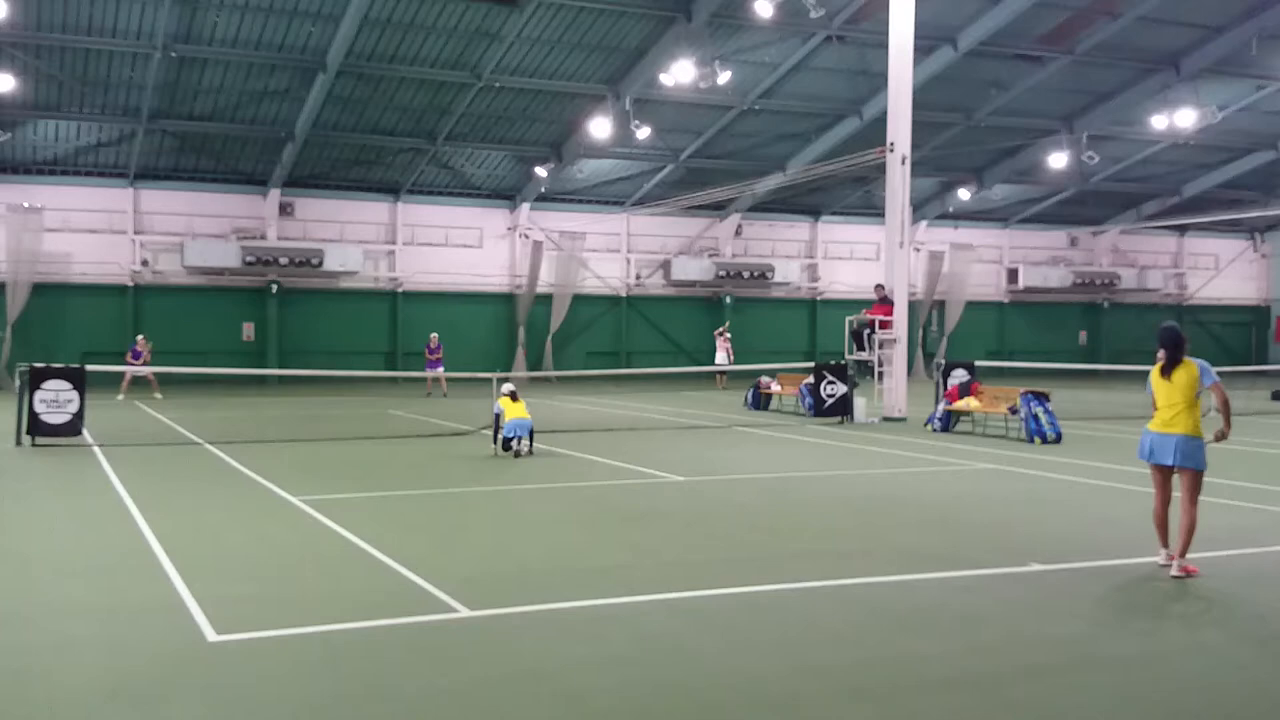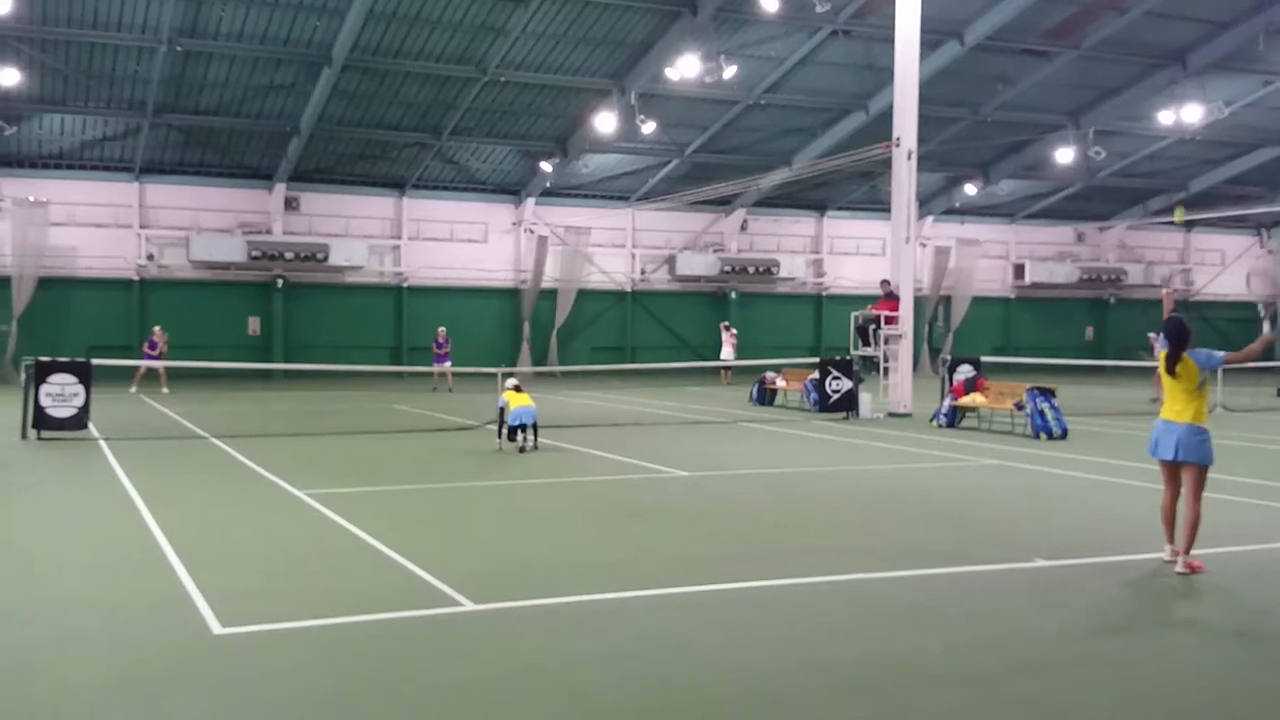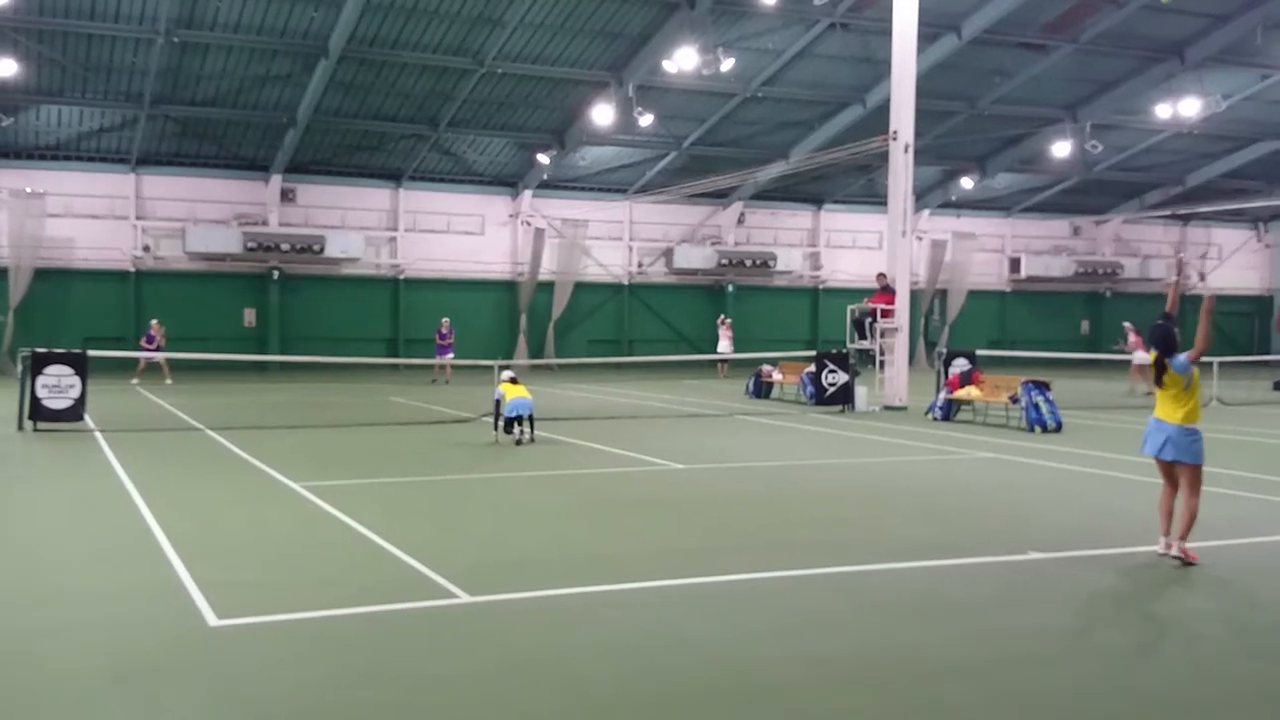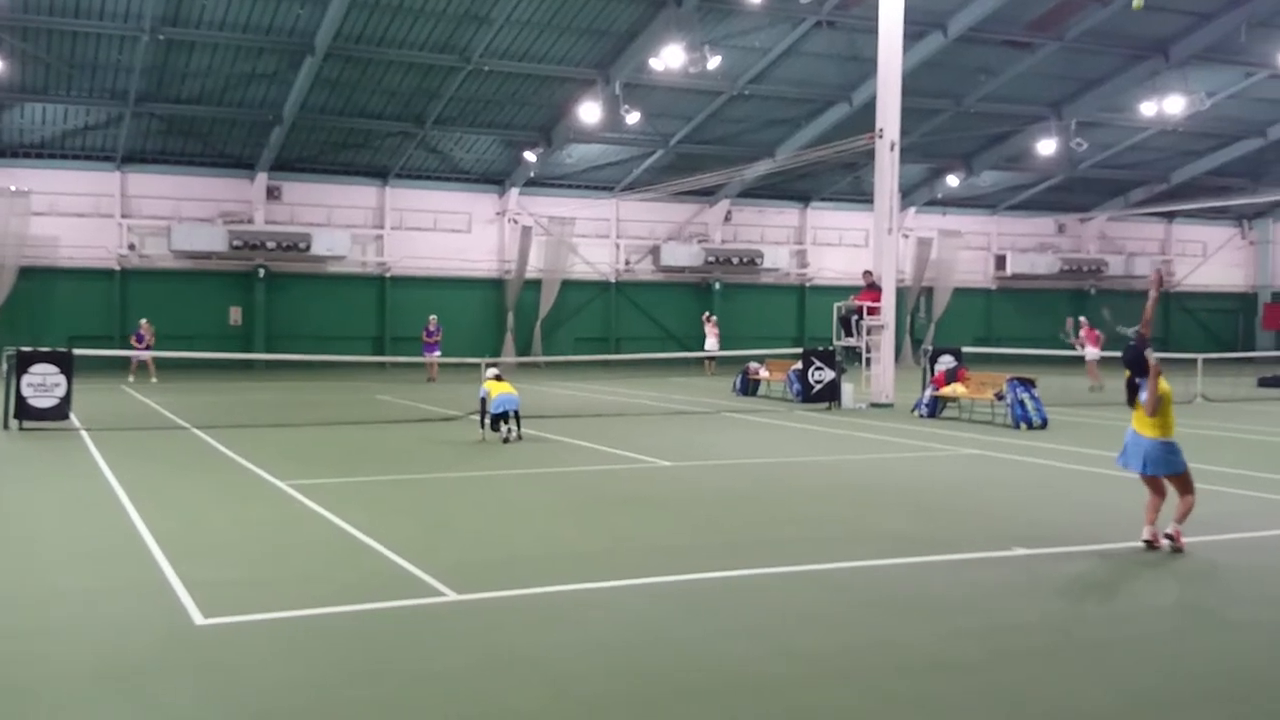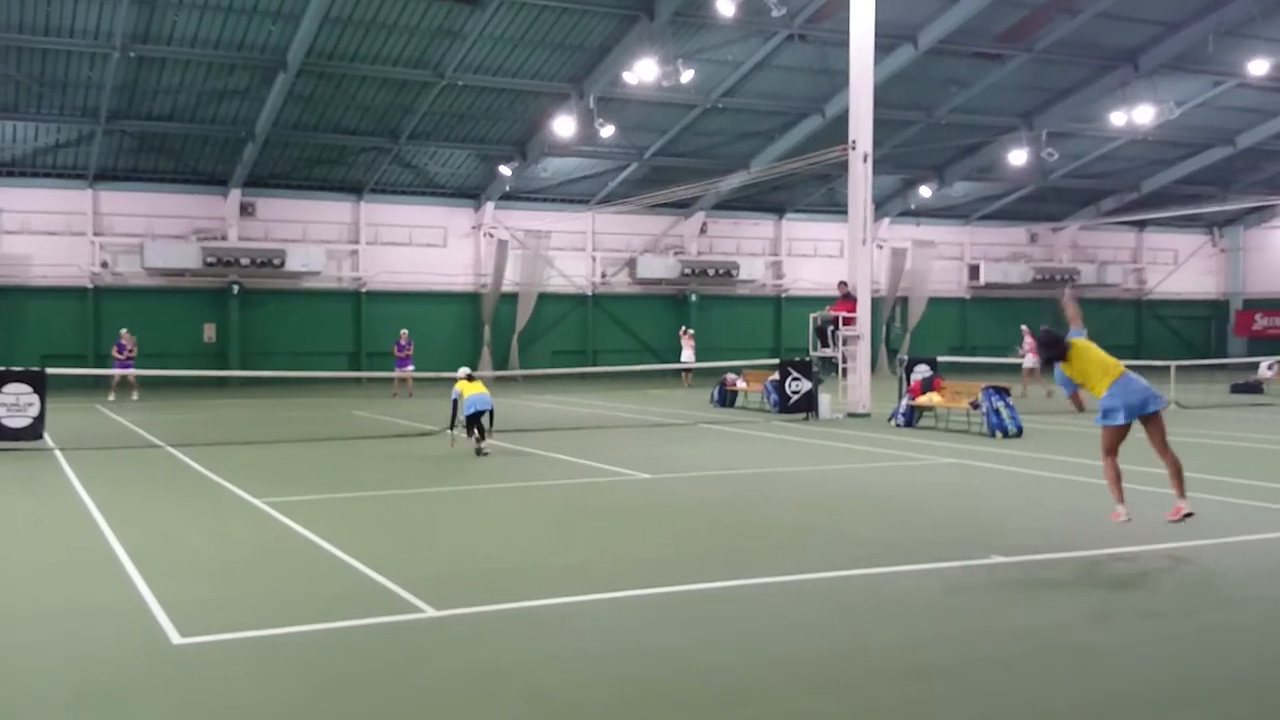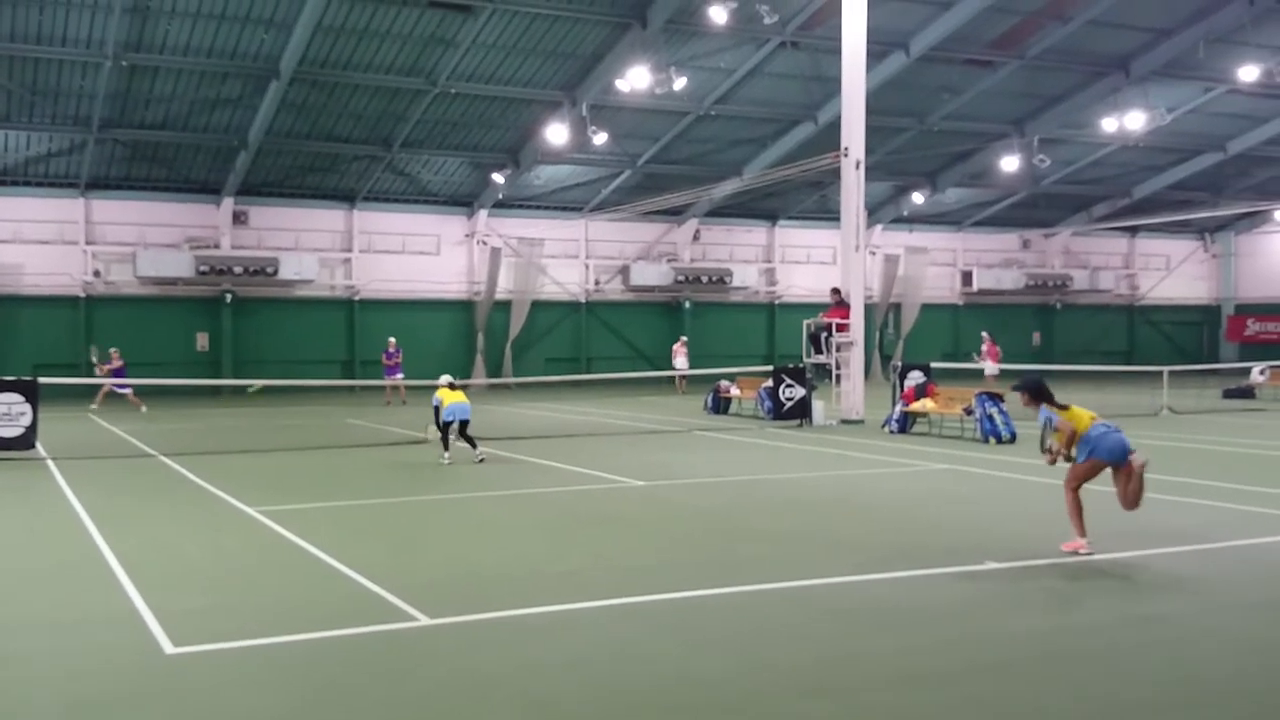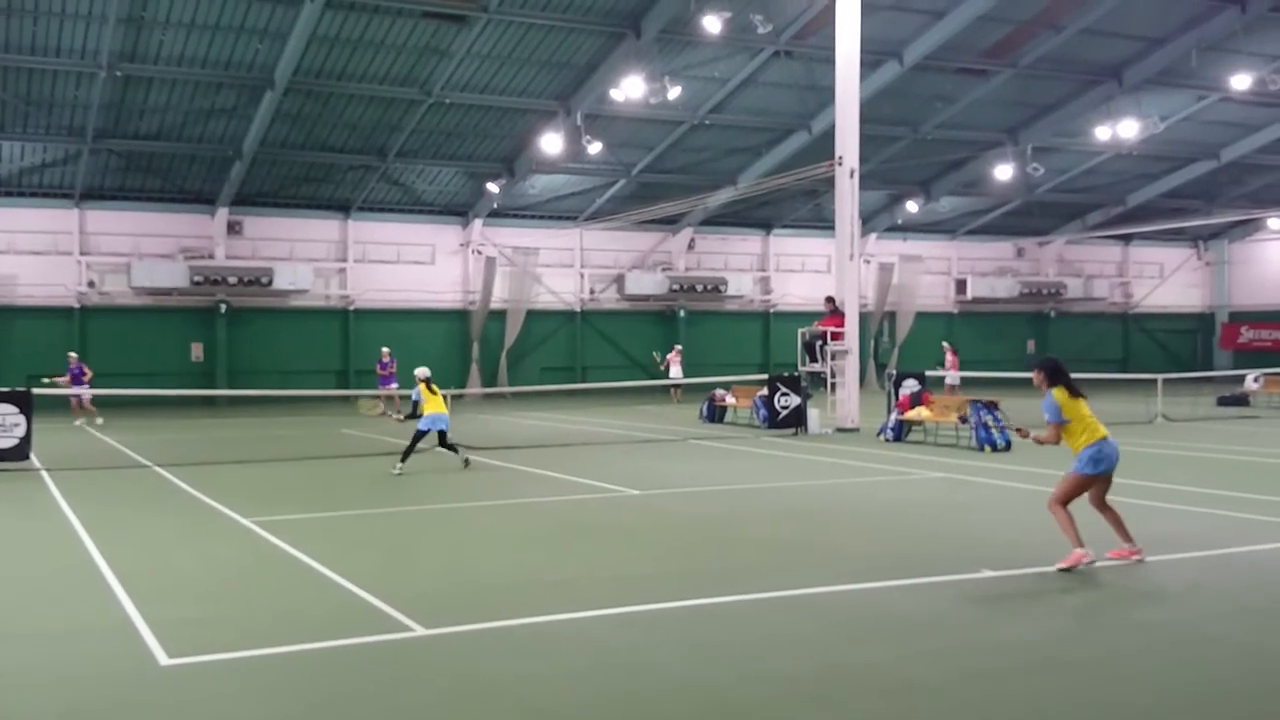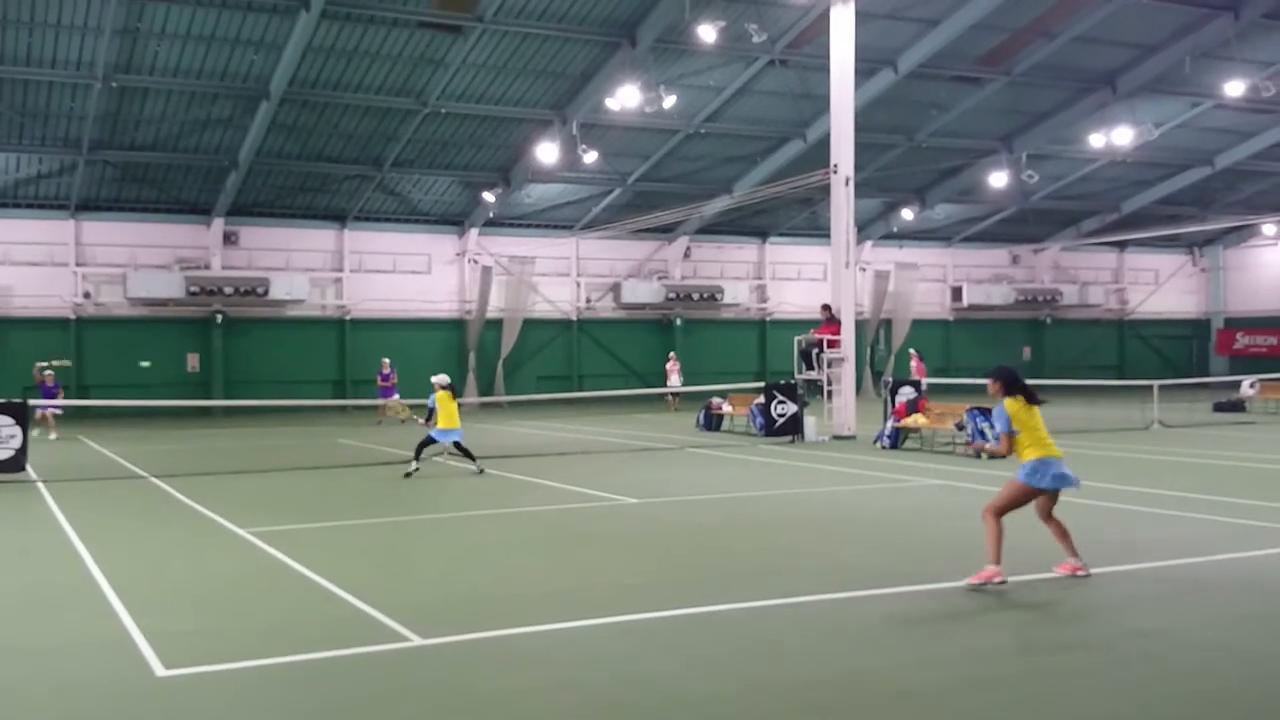
dt=0.4s
person 1, frame 1
left shoulder: (1155, 371)
right shoulder: (1198, 367)
right elbow: (1221, 397)
right wrist: (1226, 425)
left hip: (1156, 437)
right hip: (1186, 441)
left knee: (1161, 498)
right knee: (1189, 504)
left ankle: (1164, 552)
right ankle: (1179, 562)
person 1, frame 2
left shoulder: (1164, 353)
right shoulder: (1198, 358)
left elbow: (1168, 325)
right elbow: (1243, 356)
left wrist: (1167, 295)
right wrist: (1266, 339)
left hip: (1165, 431)
right hip: (1191, 435)
left knee: (1170, 493)
right knee: (1192, 499)
left ankle: (1170, 548)
right ankle: (1184, 559)
person 1, frame 3
left shoulder: (1156, 357)
right shoulder: (1179, 365)
left elbow: (1168, 314)
right elbow: (1201, 349)
left wrist: (1177, 281)
right wrist: (1206, 312)
left hip: (1159, 430)
right hip: (1183, 434)
left knee: (1170, 487)
right knee: (1191, 494)
left ankle: (1165, 539)
right ankle: (1179, 545)
person 1, frame 4
left shoulder: (1137, 369)
right shoulder: (1148, 386)
left elbow: (1143, 328)
right elbow: (1152, 412)
left wrist: (1153, 294)
right wrist: (1154, 379)
left hip: (1138, 445)
right hip: (1159, 447)
left knee: (1156, 494)
right knee: (1187, 494)
left ankle: (1150, 529)
right ankle: (1174, 529)
person 1, frame 5
left shoulder: (1061, 373)
right shoulder: (1077, 342)
left elbow: (1078, 407)
right elbow: (1076, 318)
left wrist: (1079, 402)
right wrist: (1068, 298)
left hip: (1117, 400)
right hip: (1136, 387)
left knee: (1109, 457)
right knee: (1163, 451)
left ankle: (1121, 508)
right ankle: (1182, 502)
person 1, frame 6
left shoulder: (1045, 411)
right shoulder: (1053, 406)
left elbow: (1070, 430)
right elbow: (1068, 430)
left wrist: (1060, 453)
right wrist: (1058, 453)
left hip: (1099, 443)
right hip: (1116, 438)
left knee: (1071, 486)
right knee: (1130, 503)
left ankle: (1081, 541)
person 1, frame 7
left shoulder: (1051, 399)
right shoulder: (1071, 394)
left elbow: (1053, 439)
left wrist: (1032, 435)
right wrist: (1039, 436)
left hip: (1093, 455)
right hip: (1106, 450)
left knee: (1056, 503)
right knee: (1098, 503)
left ankle: (1081, 552)
right ankle: (1131, 547)
person 1, frame 8
left shoulder: (1002, 409)
right shoulder: (1029, 404)
left elbow: (1004, 450)
left wrist: (987, 447)
right wrist: (992, 448)
left hip: (1037, 468)
right hip: (1055, 465)
left knee: (992, 511)
right knee: (1045, 515)
left ankle: (993, 570)
right ankle: (1075, 562)
